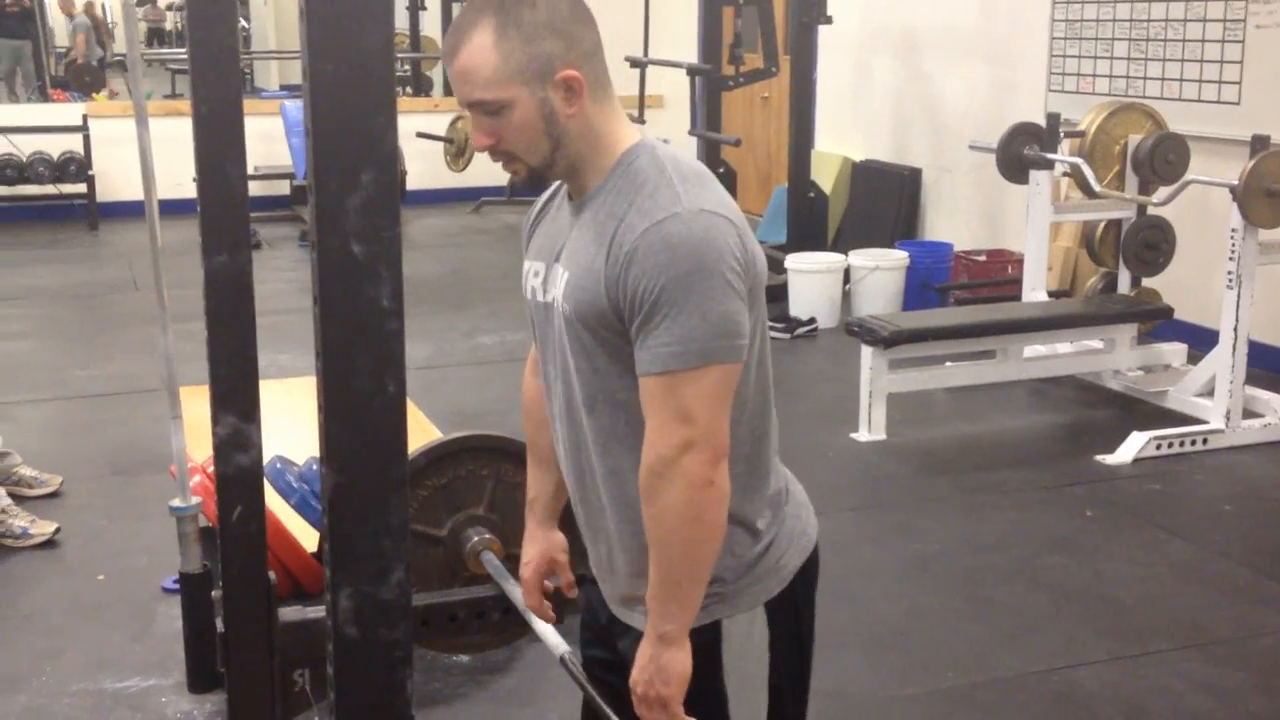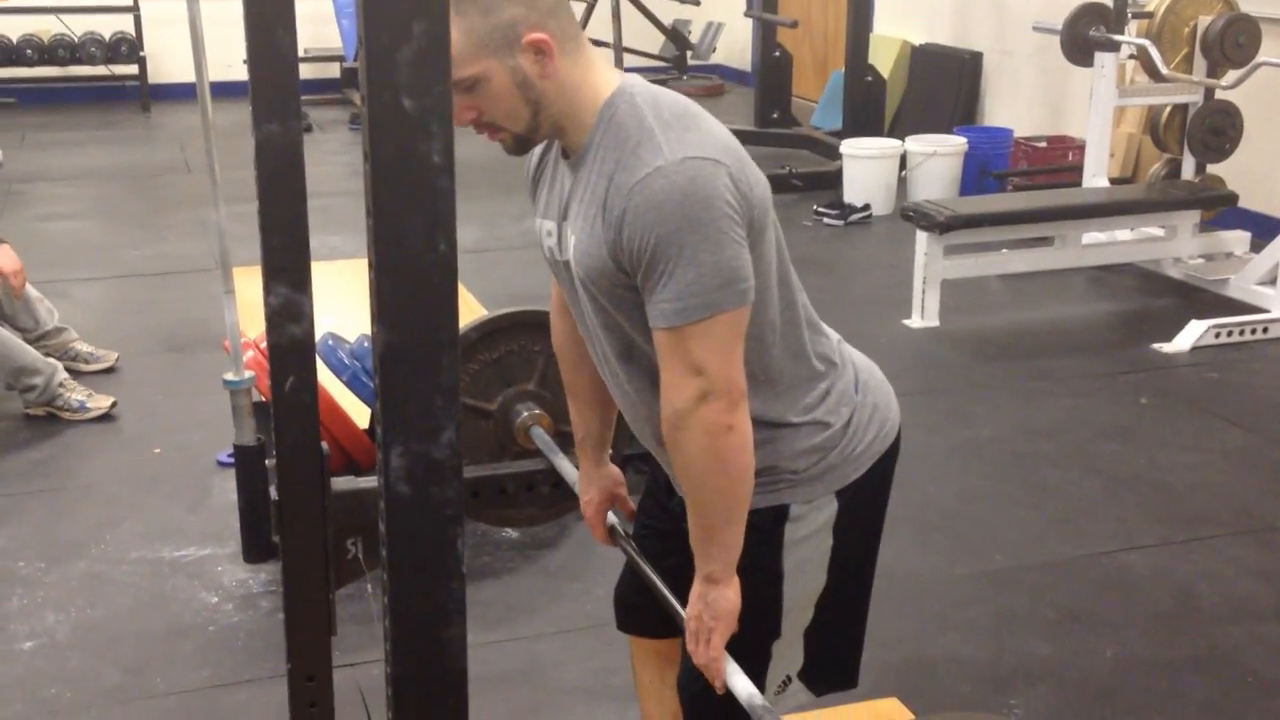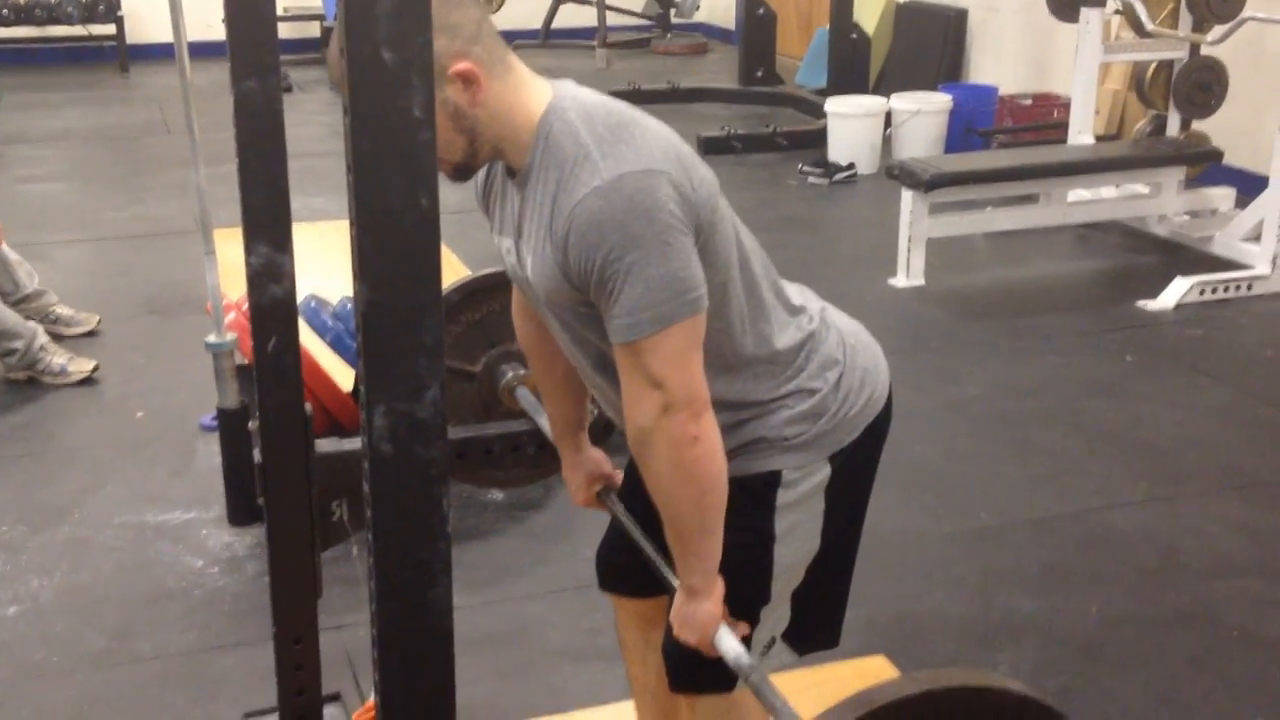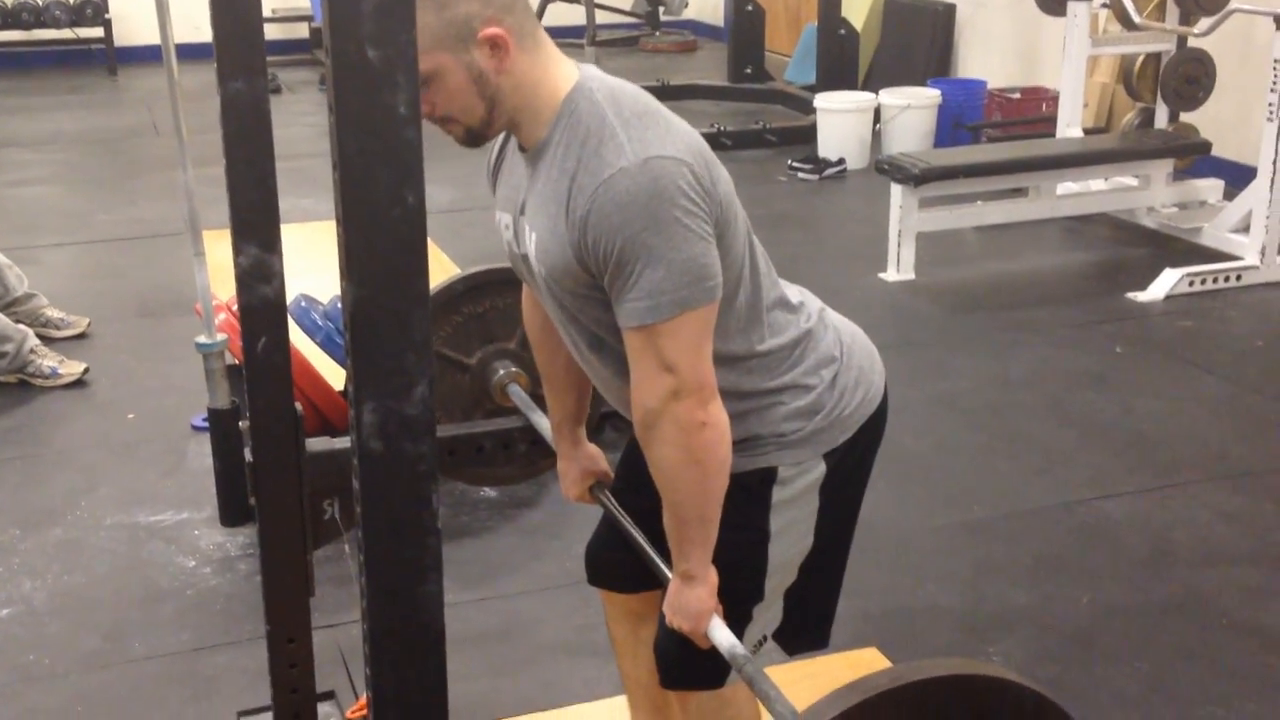
dt=1s
person 1, frame 1
left shoulder: (676, 230)
right shoulder: (556, 207)
left elbow: (690, 454)
right elbow: (548, 371)
left wrist: (671, 634)
right wrist: (540, 520)
left hip: (724, 583)
right hip: (624, 566)
person 1, frame 2
left shoulder: (671, 178)
right shoulder: (554, 148)
left elbow: (709, 401)
right elbow: (575, 311)
left wrist: (716, 575)
right wrist: (592, 461)
left hip: (810, 457)
right hip: (708, 451)
right knee: (651, 622)
person 1, frame 3
left shoulder: (610, 191)
right shoulder: (507, 154)
left elbow: (669, 409)
right elbow: (540, 310)
left wrist: (704, 584)
right wrist: (573, 449)
left hip: (800, 418)
right hip: (721, 412)
right knee: (635, 582)
person 1, frame 4
left shoulder: (632, 177)
right shoulder: (519, 138)
left elbow: (679, 402)
right elbow: (548, 299)
left wrist: (695, 571)
right wrist: (569, 439)
left hip: (797, 419)
right hip: (713, 410)
left knee: (699, 662)
right knee: (624, 579)
